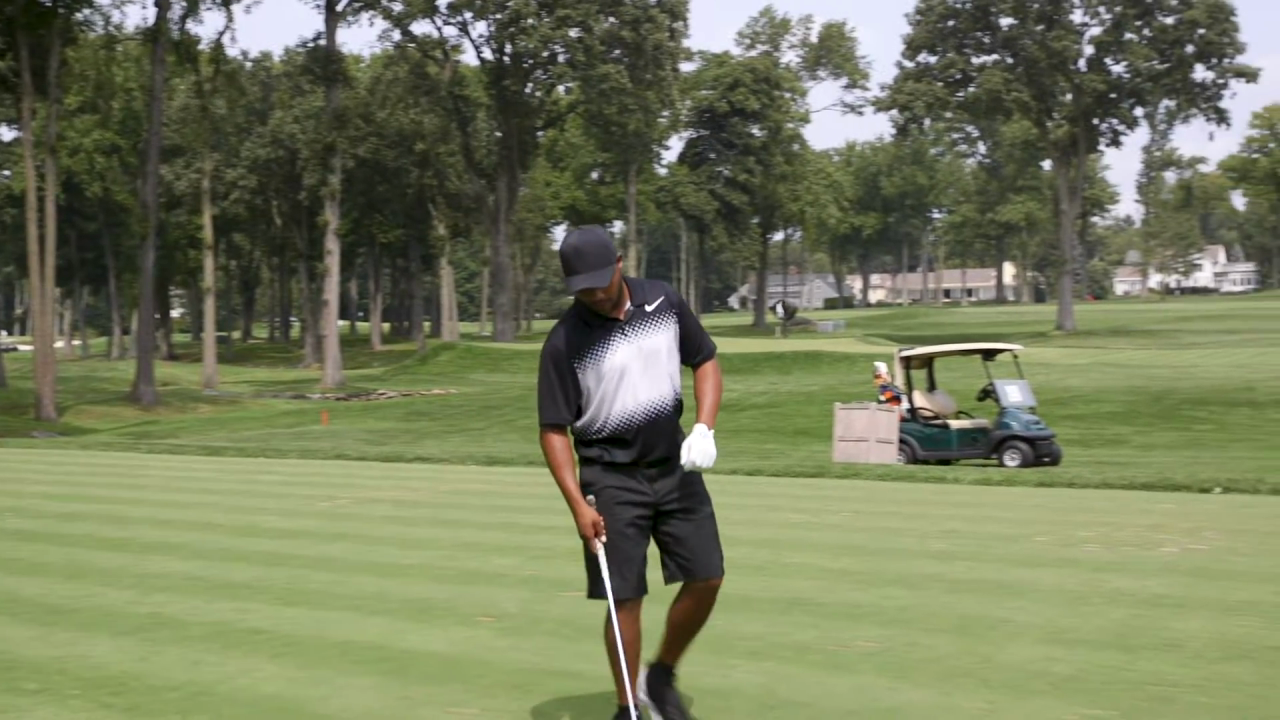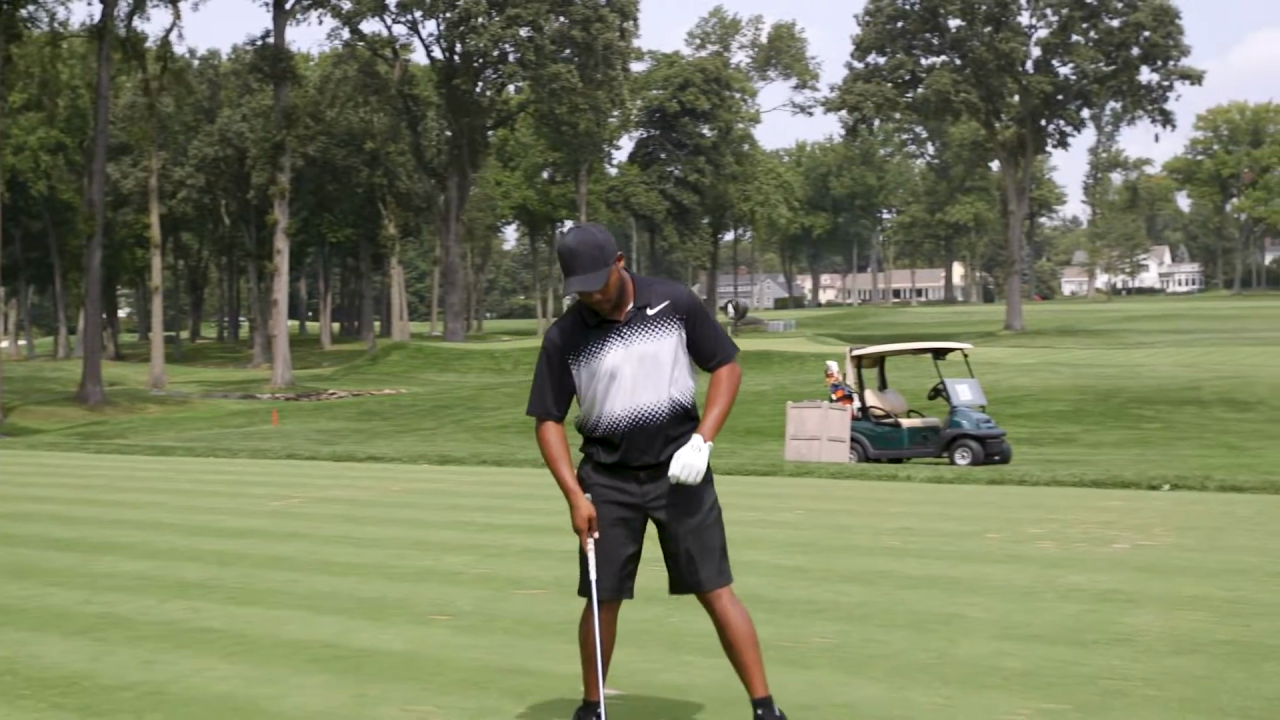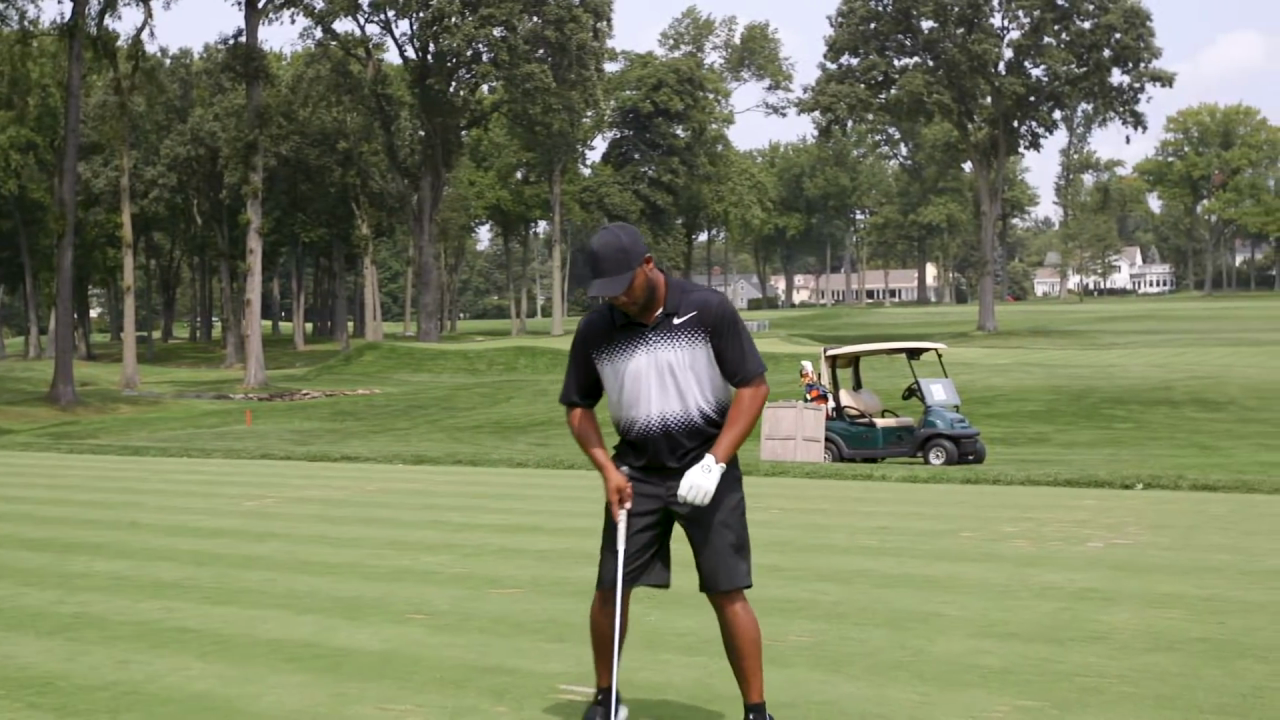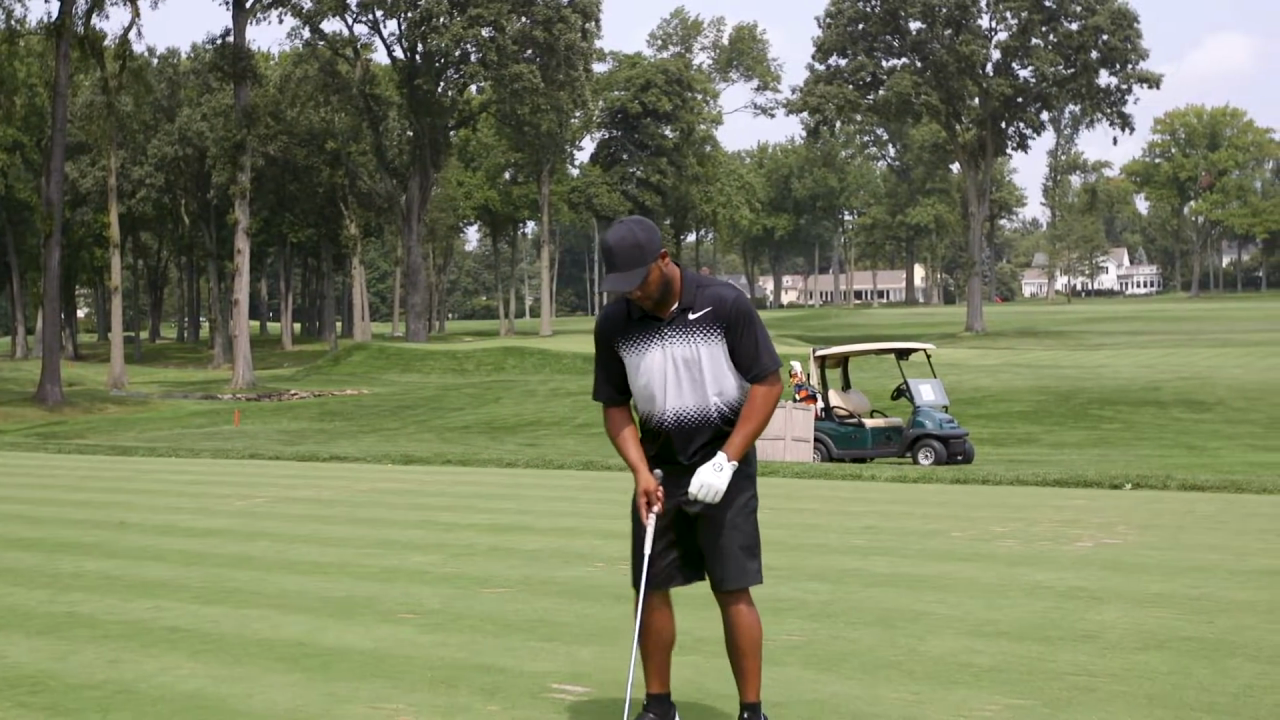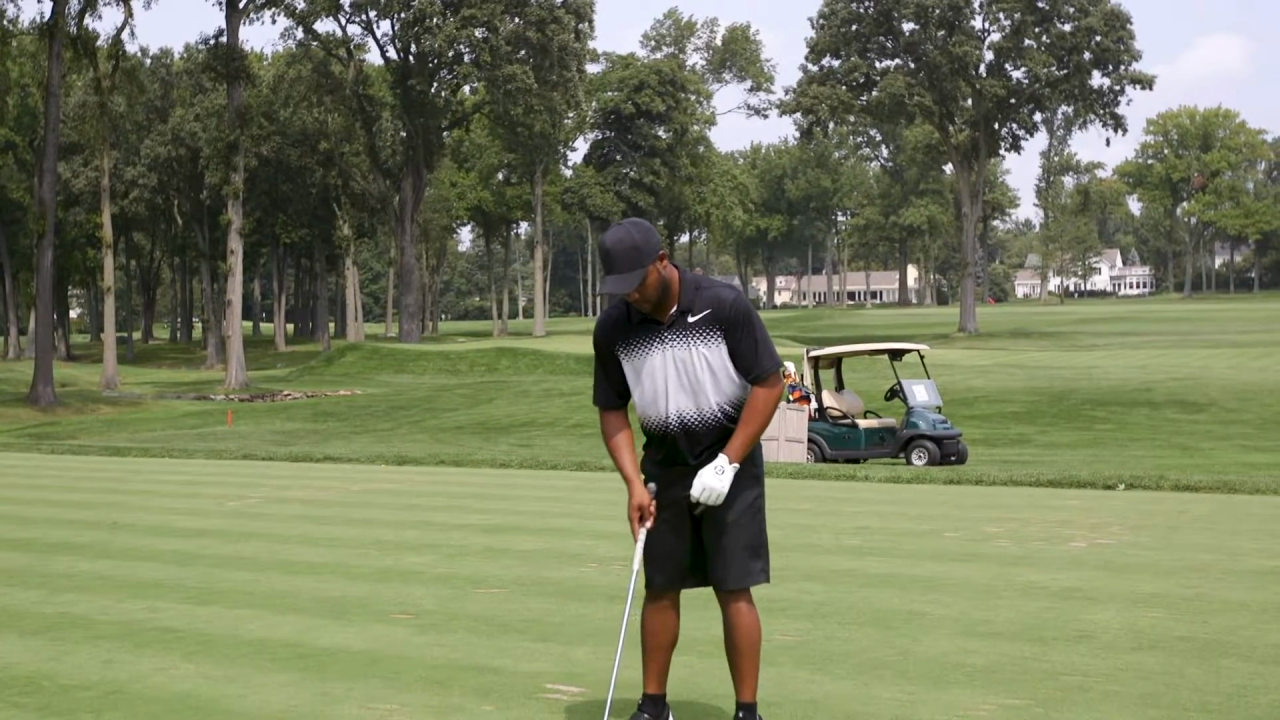
dt=0.4s
person 1, frame 1
left shoulder: (665, 301)
right shoulder: (563, 342)
left elbow: (705, 361)
right elbow: (554, 430)
left wrist: (703, 429)
right wrist: (578, 503)
left hip: (674, 468)
right hip: (611, 478)
left knee: (706, 580)
right knee: (626, 599)
left ankle: (659, 675)
person 1, frame 2
left shoulder: (677, 303)
right shoulder: (564, 337)
left elbow: (727, 367)
right elbow: (548, 420)
left wrist: (701, 441)
right wrist: (575, 496)
left hip: (679, 469)
right hip: (609, 478)
left knee: (715, 590)
right knee: (603, 598)
person 1, frame 3
left shoulder: (710, 309)
right shoulder: (594, 331)
left elbow: (753, 387)
right elbow: (578, 406)
left wrist: (714, 463)
right wrist: (608, 471)
left hip: (707, 470)
right hip: (638, 472)
left knee: (726, 592)
right knee: (610, 589)
person 1, frame 4
left shoulder: (725, 304)
right shoulder: (613, 323)
left elbow: (767, 383)
right elbow: (615, 406)
left wrist: (725, 461)
right wrist: (641, 472)
left hip: (722, 465)
right hip: (659, 469)
left knee: (732, 591)
right knee: (652, 588)
person 1, frame 5
left shoulder: (725, 305)
right shoulder: (611, 328)
left elbow: (769, 385)
right elbow: (612, 412)
left wrist: (726, 464)
right wrist: (633, 484)
left hip: (729, 462)
right hip: (665, 466)
left knee: (733, 590)
right knee: (660, 589)
